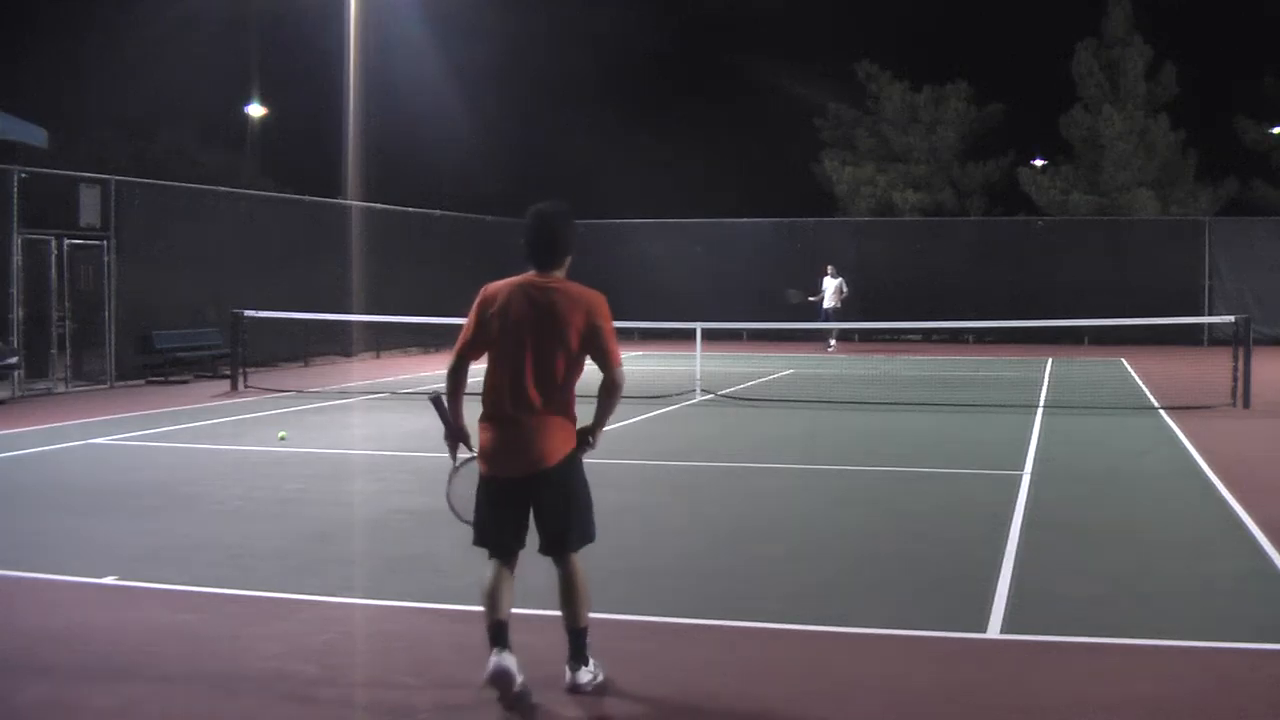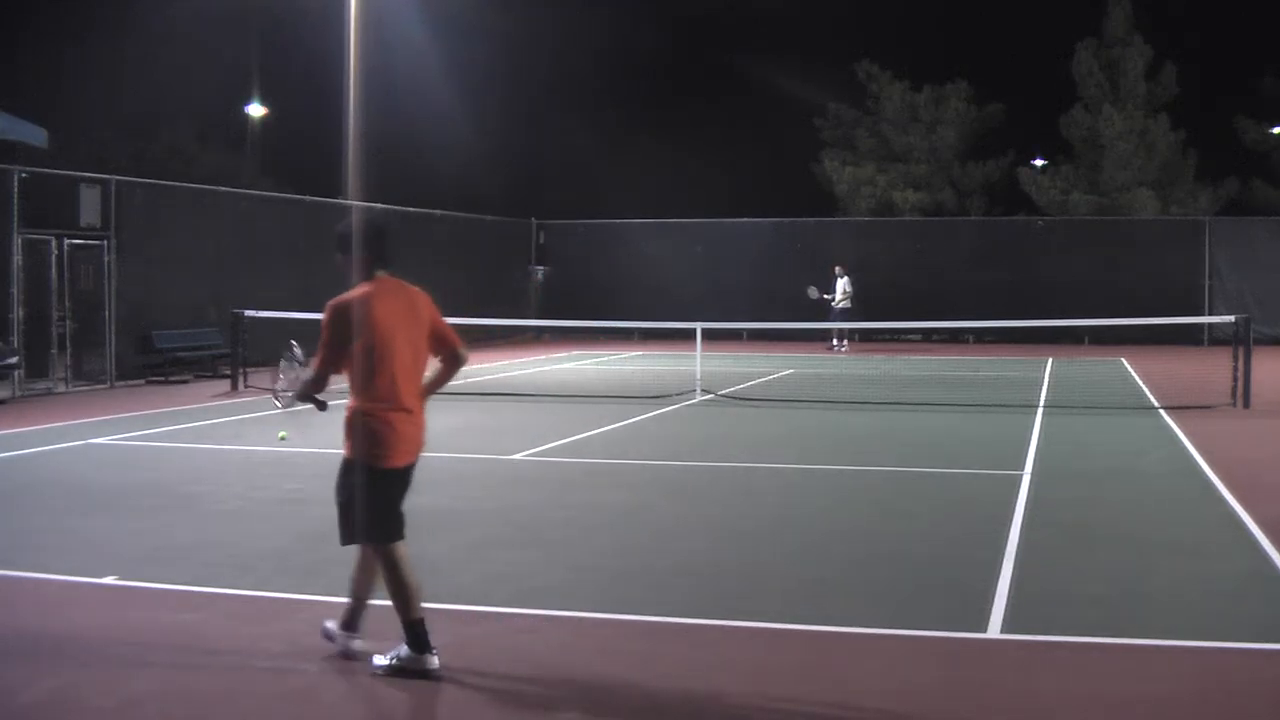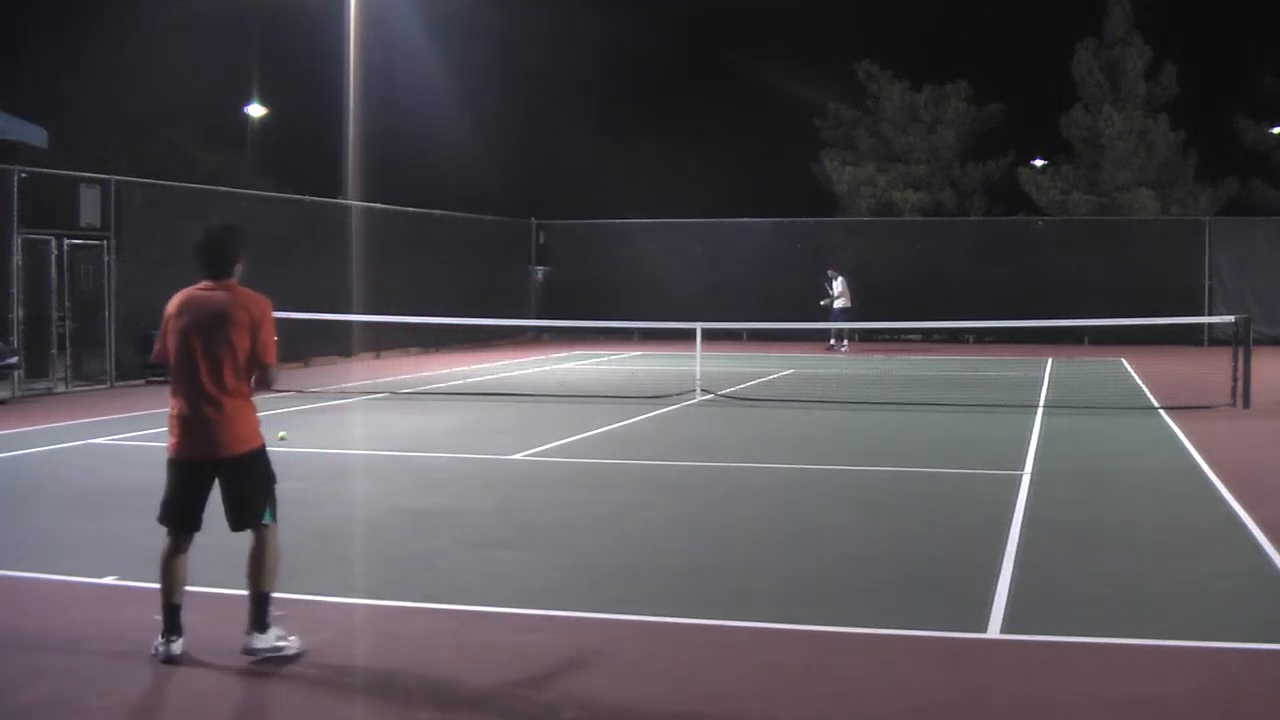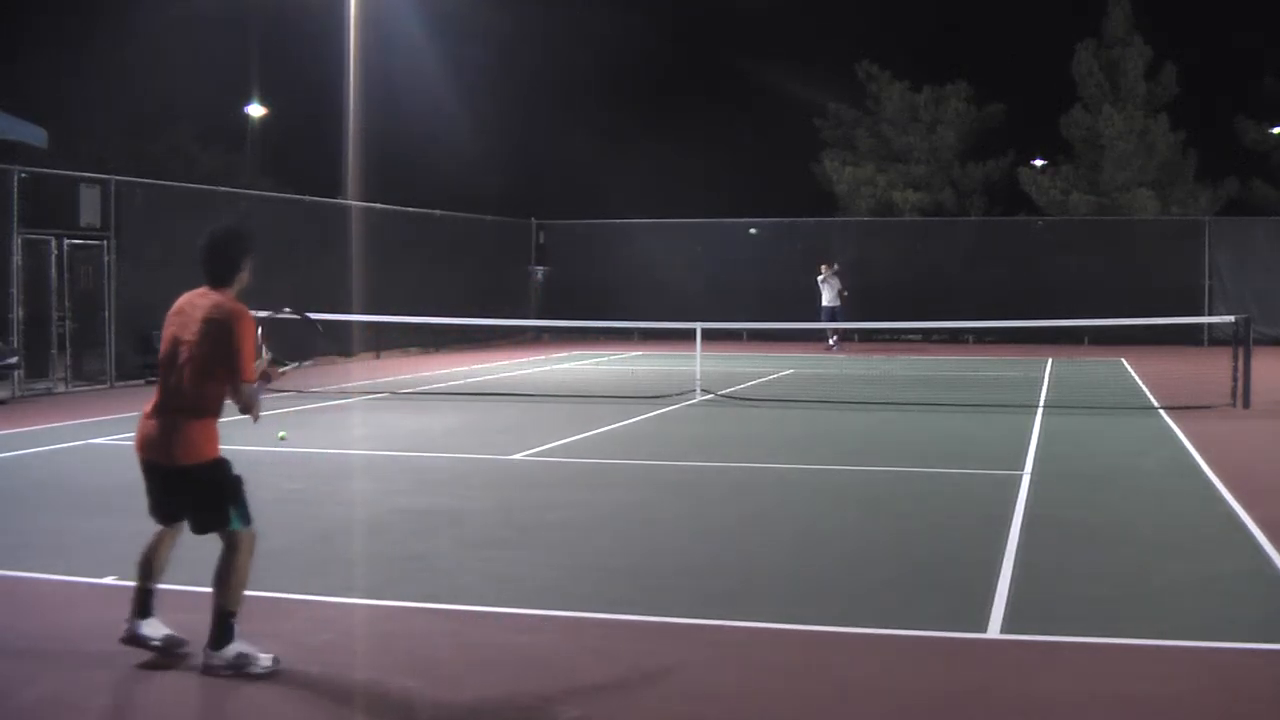
dt=1s
person 1, frame 1
left shoulder: (493, 296)
right shoulder: (588, 303)
left elbow: (457, 367)
right elbow: (614, 378)
left wrist: (455, 423)
right wrist: (594, 430)
left hip: (498, 448)
right hip: (555, 449)
left knee: (503, 560)
right knee: (567, 557)
left ankle: (501, 652)
right ankle: (580, 664)
person 1, frame 2
left shoulder: (345, 308)
right shoulder: (418, 299)
left elbow: (318, 380)
right elbow: (458, 358)
left wrist: (301, 388)
left hip: (372, 442)
right hip: (409, 439)
left knee: (385, 544)
right knee: (372, 536)
left ankle: (420, 648)
right ankle: (349, 628)
person 1, frame 3
left shoulder: (177, 304)
right shoulder: (254, 305)
left elbow: (165, 364)
right elbow: (267, 379)
left hip: (186, 439)
right hip: (238, 438)
left knee: (179, 537)
right knee: (264, 529)
left ankle: (170, 636)
right ankle: (260, 630)
person 1, frame 4
left shoulder: (183, 305)
right shoulder: (235, 316)
right elbow: (242, 394)
left wrist: (248, 381)
right wrist: (255, 403)
left hip: (154, 437)
right hip: (189, 445)
left knee: (172, 524)
right knee: (241, 536)
left ankle: (142, 620)
right ankle: (221, 647)
